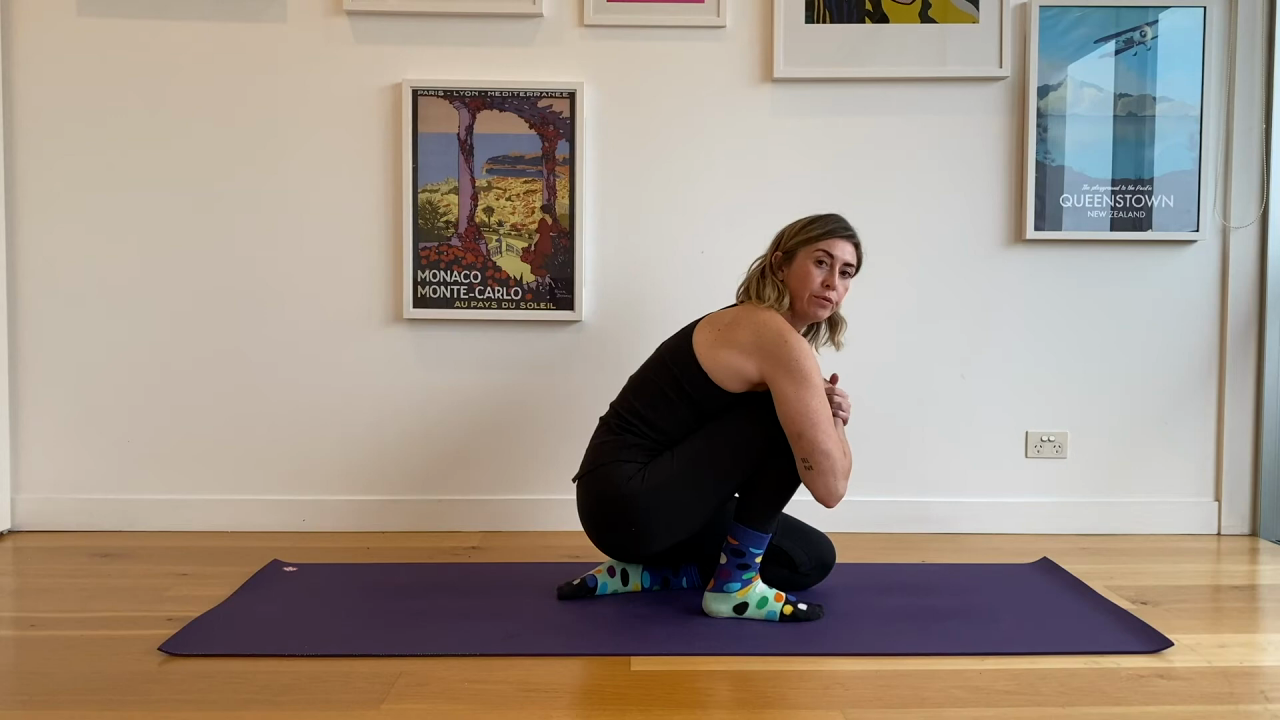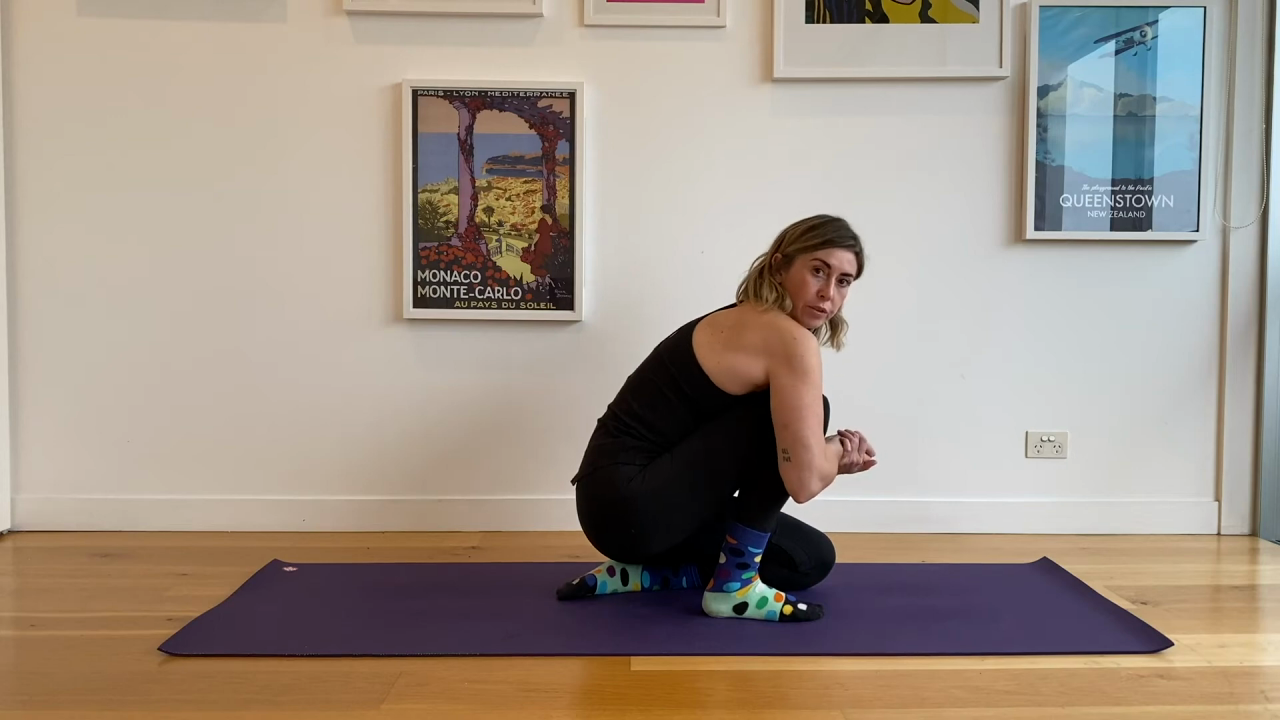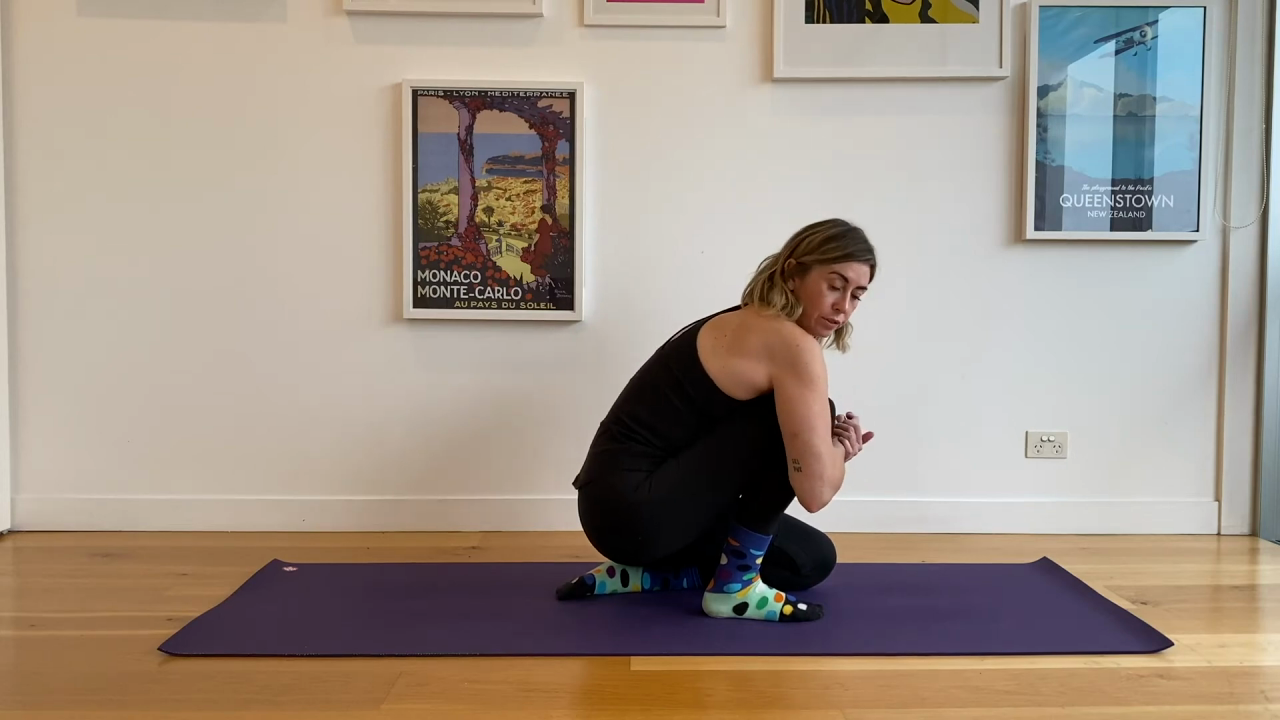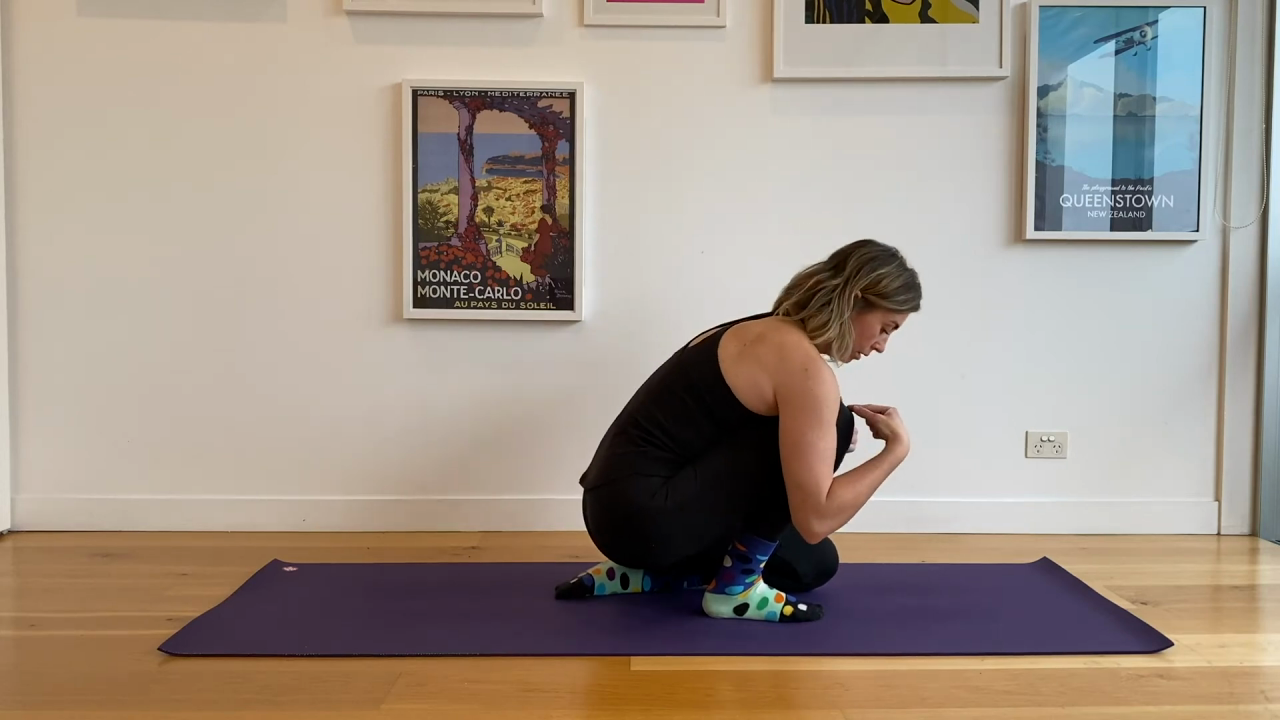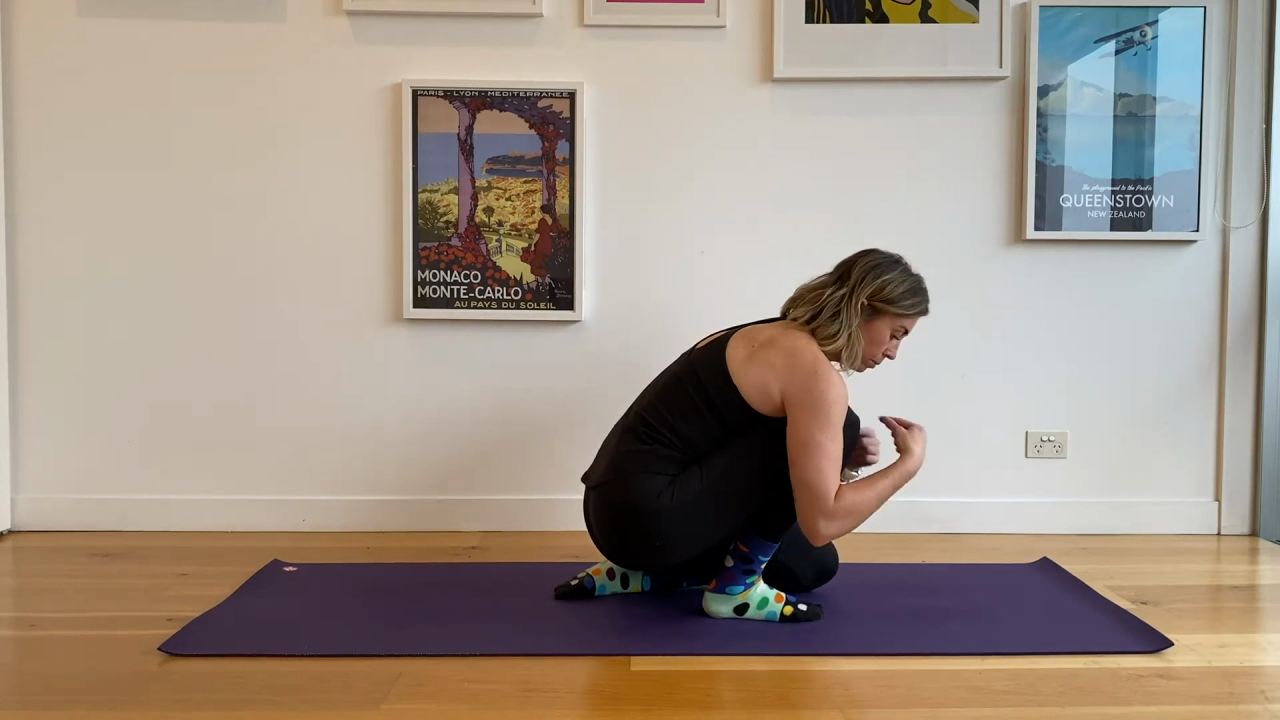
dt=1s
person 1, frame 1
left shoulder: (755, 325)
right shoulder: (781, 341)
right elbow: (829, 485)
left wrist: (825, 415)
right wrist: (835, 422)
left hip: (641, 497)
right hip: (628, 502)
left knee: (811, 559)
left ankle: (637, 575)
right ankle: (734, 586)
person 1, frame 2
left shoulder: (750, 324)
right shoulder: (791, 340)
right elbow: (804, 481)
left wrist: (833, 455)
right wrist: (837, 449)
left hip: (637, 497)
right hip: (629, 503)
left knee: (811, 559)
right knee: (793, 415)
left ankle: (638, 575)
right ankle: (734, 585)
person 1, frame 3
left shoulder: (751, 327)
right shoulder: (793, 345)
right elbow: (815, 491)
left wrist: (832, 446)
right wrist: (839, 450)
left hip: (635, 500)
right hip: (632, 508)
left knee: (812, 560)
right knee: (800, 417)
left ankle: (639, 576)
right ankle: (735, 585)
person 1, frame 4
left shoulder: (768, 334)
right shoulder: (805, 367)
right elbow: (815, 518)
left wrist: (823, 445)
right wrist: (897, 448)
left hip: (628, 503)
right hip: (643, 516)
left knee: (814, 564)
right knee: (836, 424)
left ankle: (638, 576)
right ankle: (736, 586)
person 1, frame 5
left shoulder: (775, 340)
right shoulder: (814, 373)
right elbow: (822, 521)
left wrist: (843, 463)
right wrist: (910, 461)
left hip: (626, 505)
right hip: (645, 515)
left knee: (812, 567)
right knee: (836, 454)
left ankle: (637, 576)
right ankle: (735, 586)
